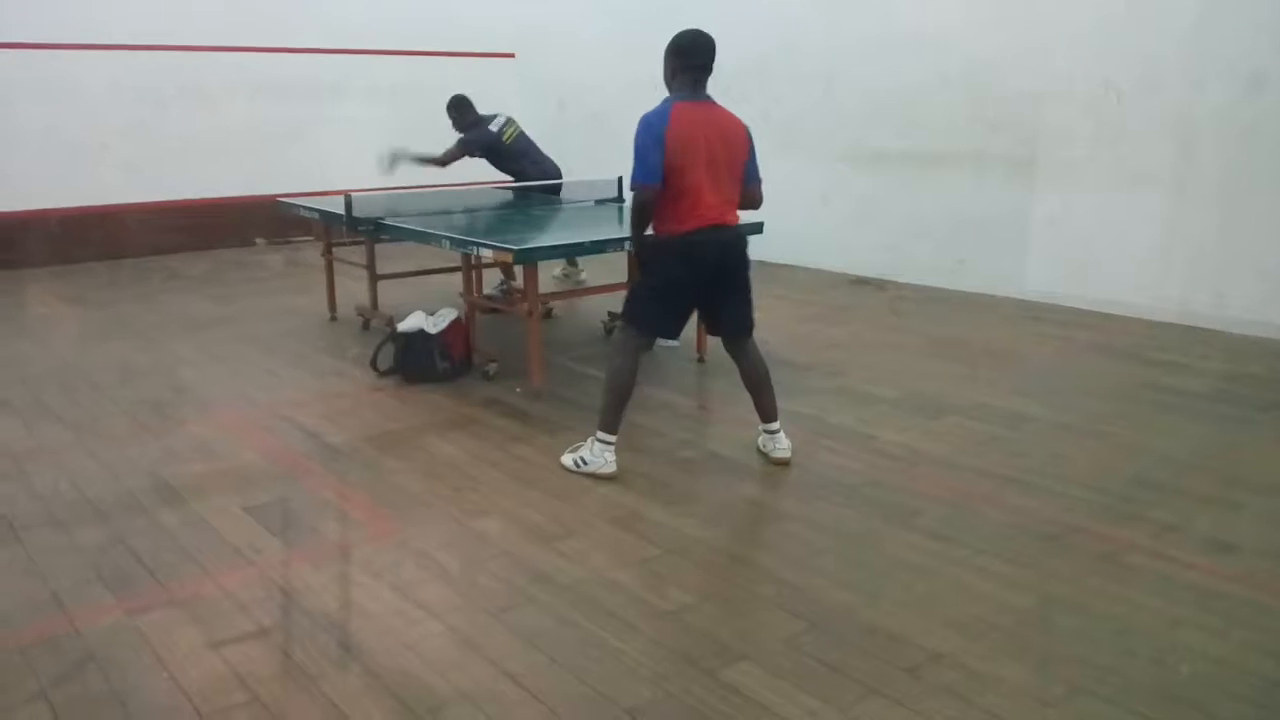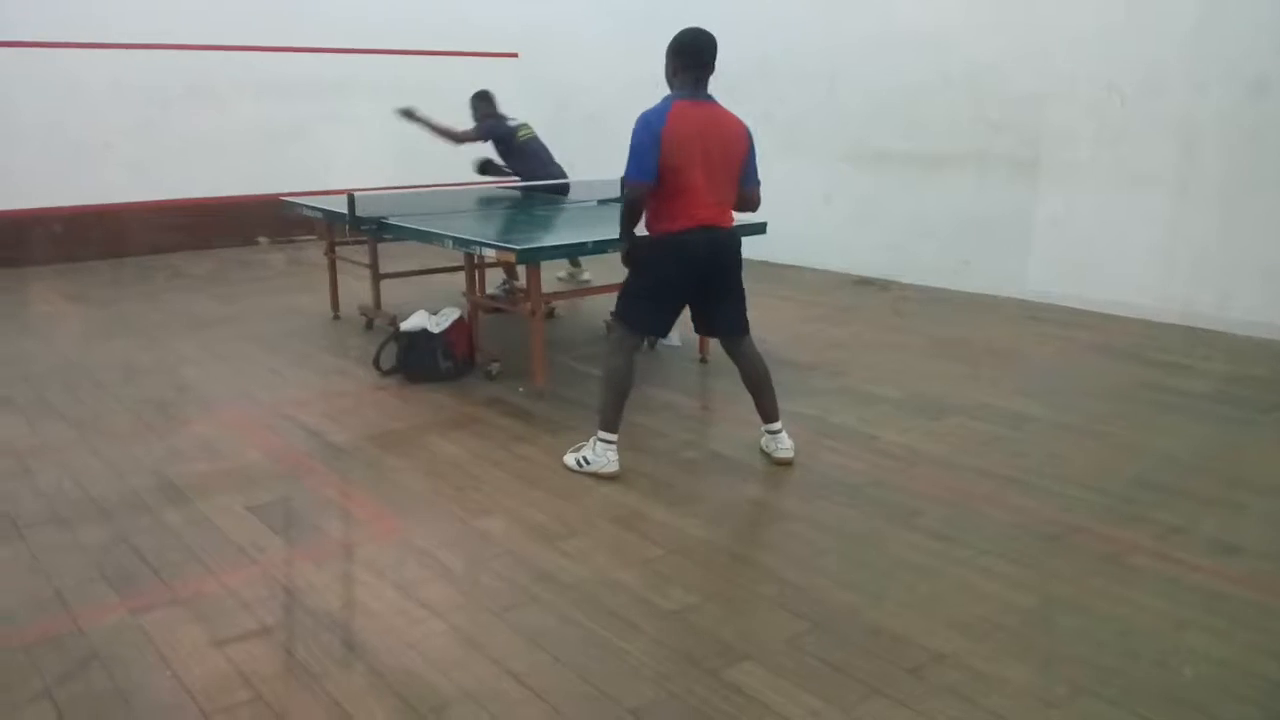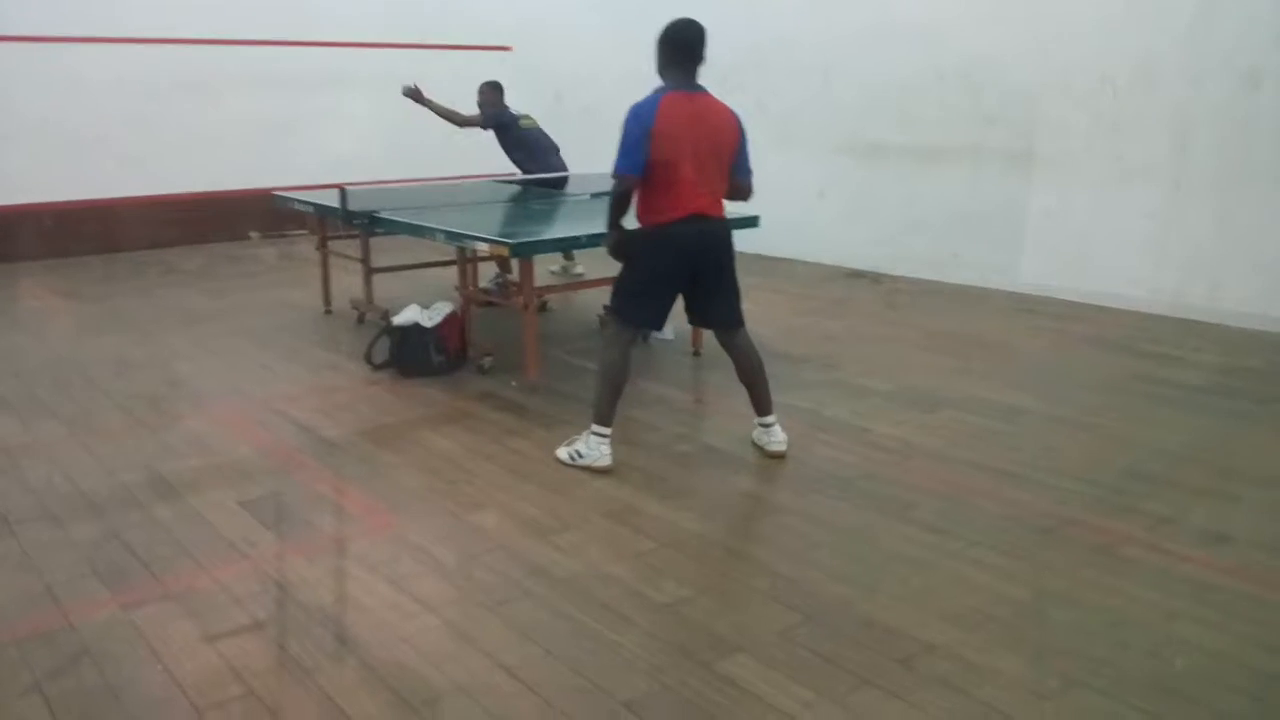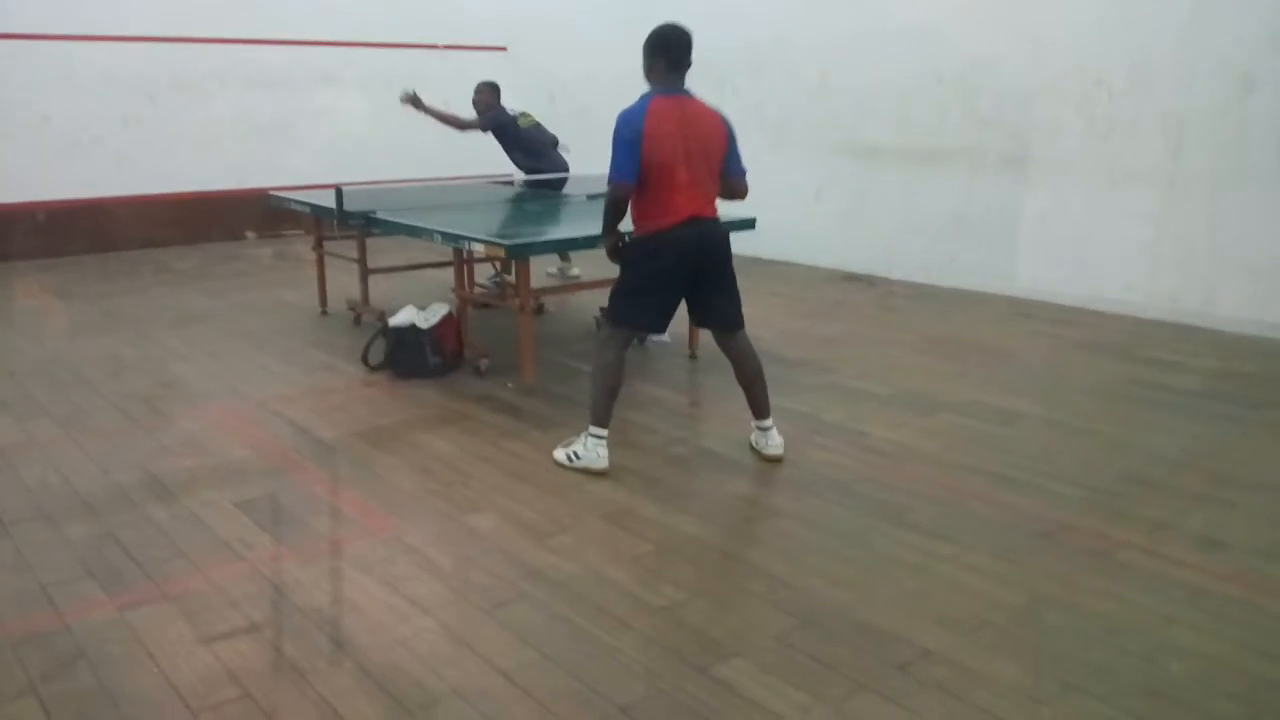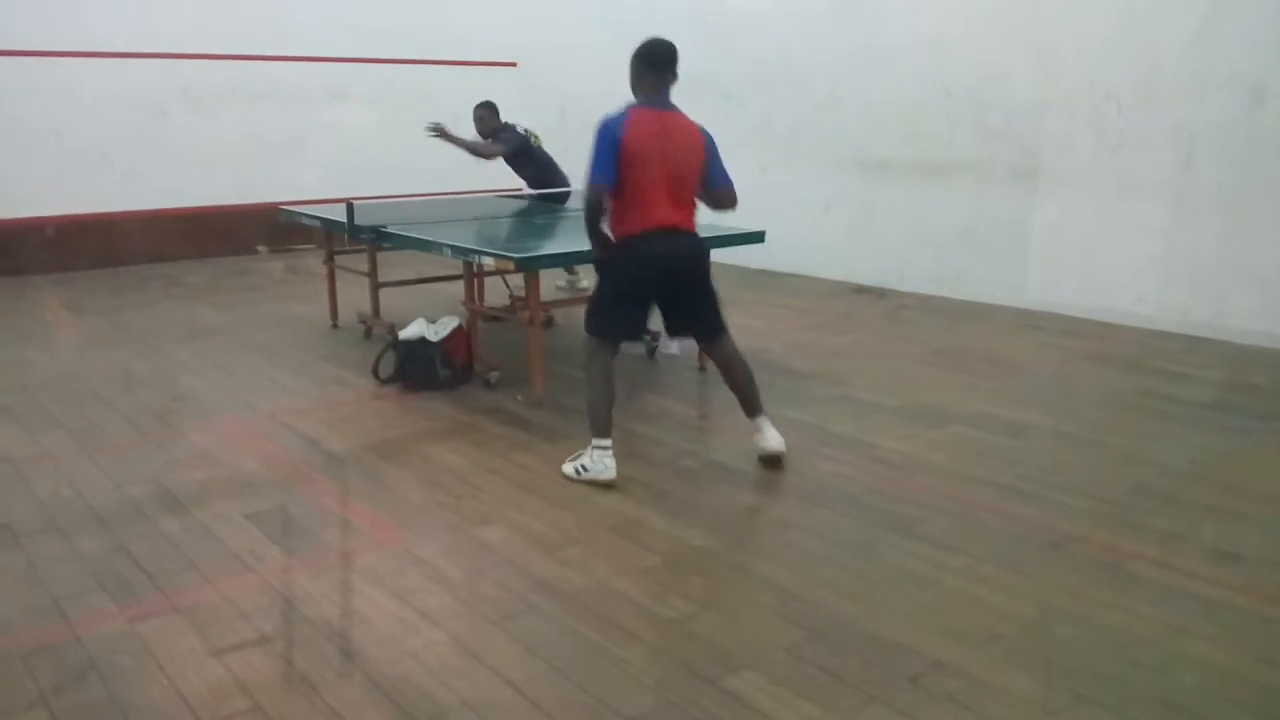
dt=0.2s
person 1, frame 1
left shoulder: (657, 122)
right shoulder: (737, 127)
left elbow: (646, 195)
right elbow: (753, 198)
left wrist: (637, 238)
left hip: (679, 247)
right hip: (729, 244)
left knee: (629, 342)
right knee: (741, 343)
left ankle: (602, 448)
right ankle: (774, 435)
person 1, frame 2
left shoulder: (655, 121)
right shoulder: (737, 128)
left elbow: (636, 193)
right elbow: (750, 201)
left wrist: (626, 238)
left hip: (670, 247)
right hip: (721, 245)
left knee: (623, 341)
right knee: (738, 342)
left ankle: (604, 448)
right ankle: (776, 435)
person 1, frame 3
left shoulder: (645, 113)
right shoulder: (727, 118)
left elbow: (626, 184)
right elbow: (742, 189)
left wrist: (613, 229)
left hip: (662, 238)
right hip: (712, 235)
left knee: (618, 335)
right knee: (734, 334)
left ankle: (598, 441)
right ankle: (769, 428)
person 1, frame 4
left shoulder: (634, 119)
right shoulder: (716, 121)
left elbow: (620, 192)
right elbow: (737, 189)
left wrist: (610, 233)
left hip: (658, 243)
right hip: (709, 238)
left knee: (614, 337)
right knee: (733, 337)
left ankle: (594, 443)
right ankle: (767, 432)
person 1, frame 5
left shoulder: (616, 127)
right shoulder: (696, 135)
left elbow: (596, 196)
right elbow: (724, 200)
left wrist: (595, 237)
left hip: (633, 250)
right hip: (684, 248)
left knee: (600, 346)
right knee: (718, 343)
left ankle: (599, 454)
right ankle: (764, 429)
person 2, frame 1
left shoulder: (478, 135)
right shoulder: (499, 118)
left elbow: (443, 161)
left wrist: (405, 156)
right wrist: (476, 151)
left hip: (535, 182)
right hip: (552, 175)
left ankle: (509, 283)
right ankle: (573, 269)
person 2, frame 2
left shoulder: (495, 126)
right shoulder: (516, 125)
left elbow: (457, 138)
left wrist: (418, 118)
right wrist: (501, 170)
left hip: (542, 185)
right hip: (559, 181)
left ankle: (512, 283)
right ankle: (577, 270)
person 2, frame 3
left shoulder: (499, 115)
right shoulder: (520, 118)
left elbow: (461, 121)
right elbow: (551, 148)
left wrist: (423, 101)
left hip: (541, 176)
right hip: (558, 172)
left ankle: (505, 276)
right ankle: (571, 263)
person 2, frame 4
left shoulder: (497, 116)
right shoulder: (514, 116)
left elbow: (462, 124)
right elbow: (553, 140)
left wrist: (423, 107)
left hip: (545, 173)
right hip: (557, 169)
left ankle: (504, 276)
right ankle: (566, 265)
person 2, frame 5
left shoulder: (509, 135)
right shoulder: (505, 131)
left elbow: (488, 153)
left wrist: (450, 137)
left hip: (554, 189)
right hip: (554, 188)
right ankle: (574, 277)
